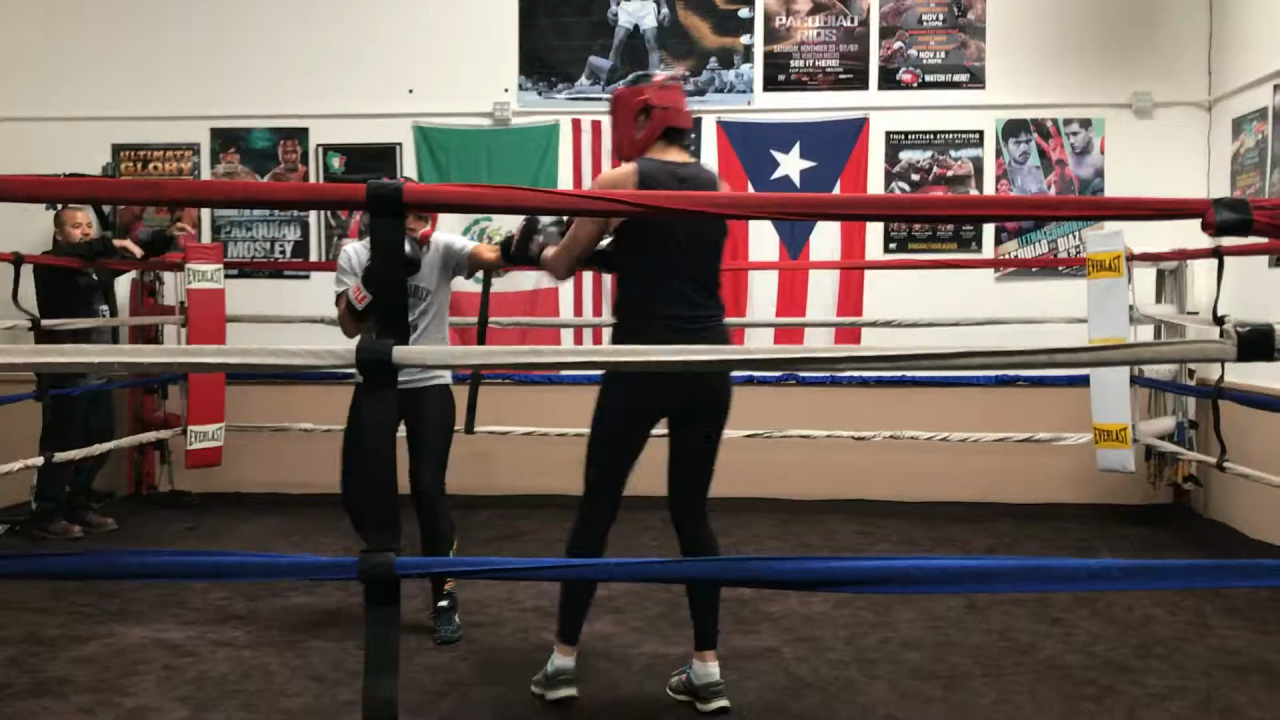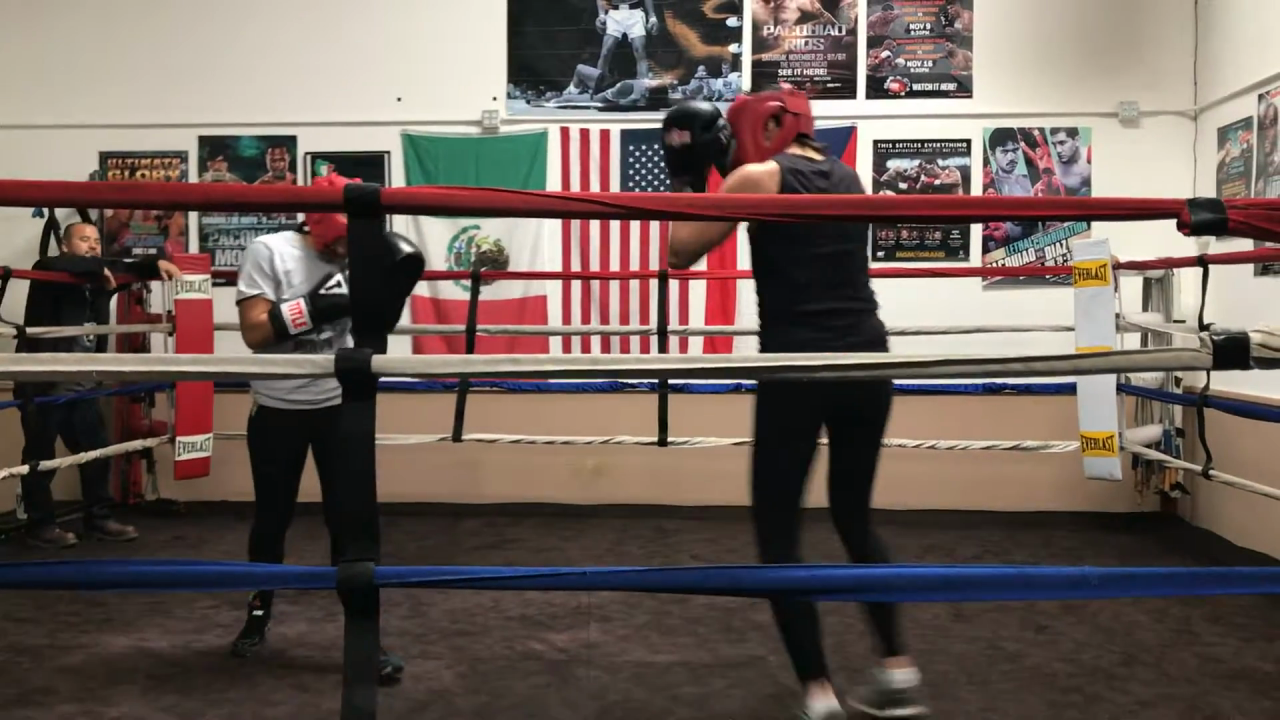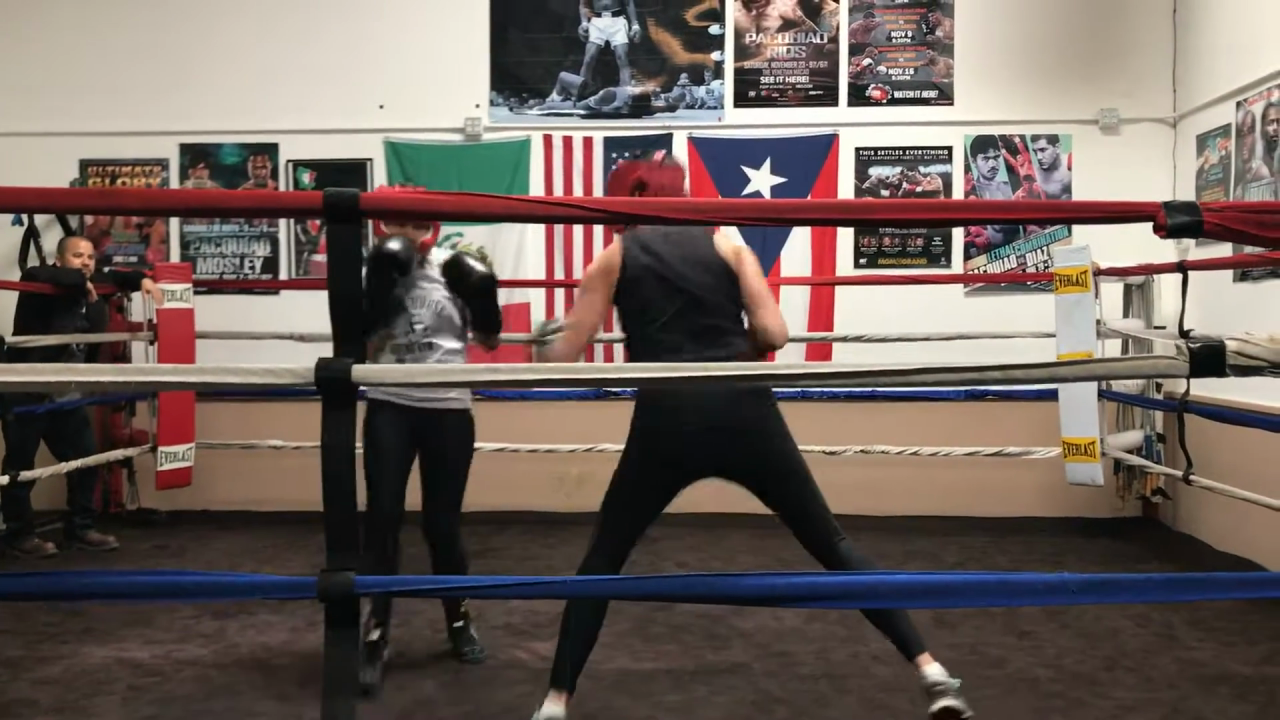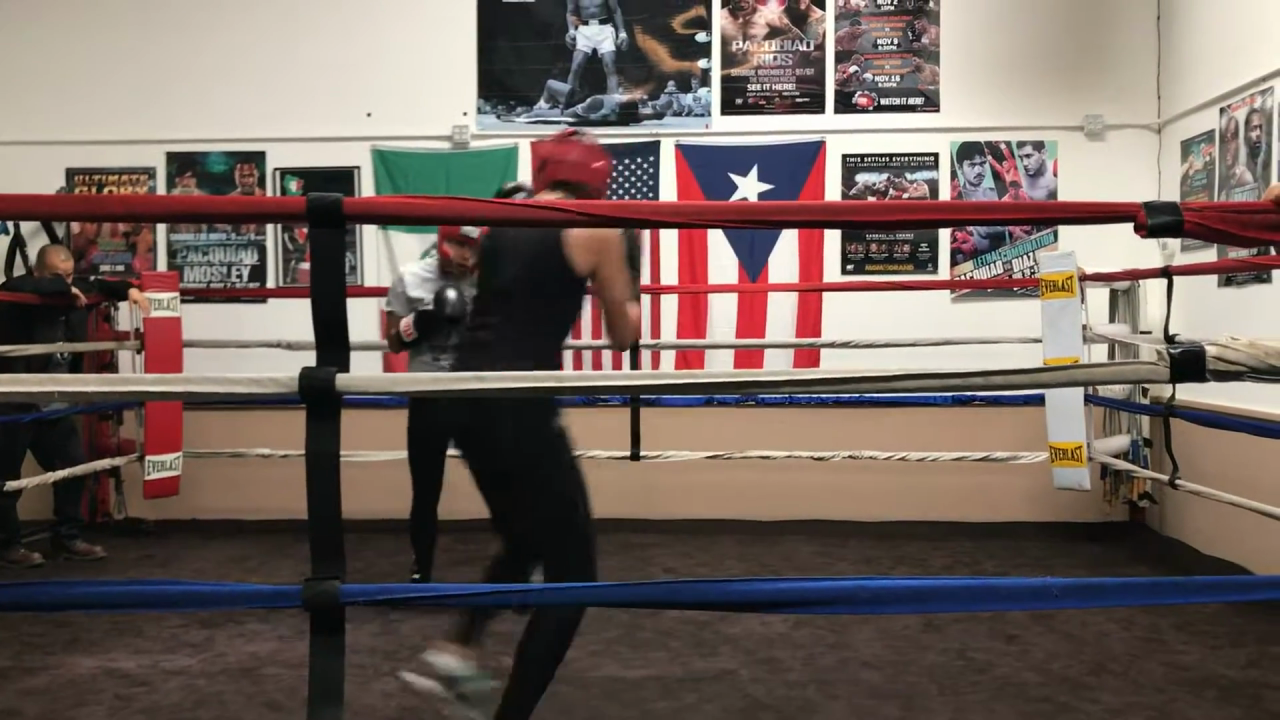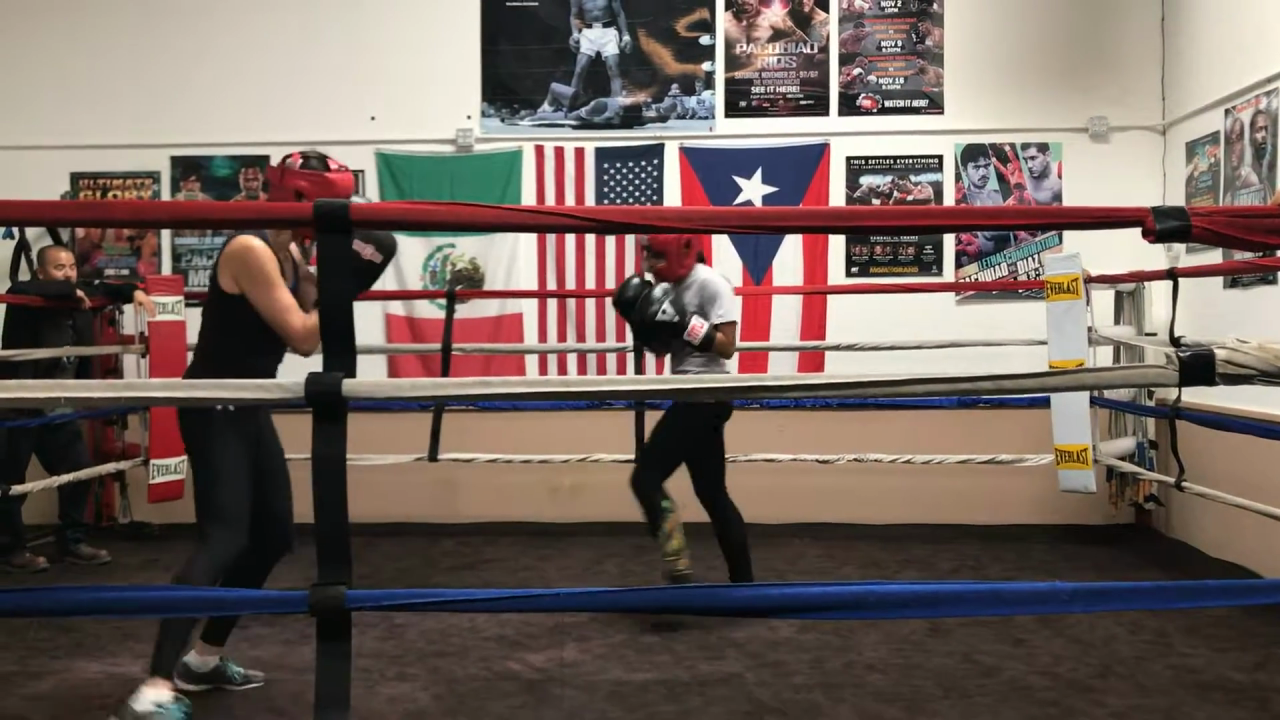
dt=1s
person 1, frame 1
left shoulder: (621, 181)
right shoulder: (715, 187)
left elbow: (562, 263)
left wrist: (540, 251)
left hip: (643, 365)
right hip: (707, 363)
left knee: (596, 510)
right knee: (692, 514)
left ankle: (563, 661)
person 1, frame 2
left shoulder: (757, 176)
right shoulder: (850, 180)
left elbow: (679, 253)
left wrist: (687, 179)
right hip: (866, 363)
left knee: (777, 533)
right knee: (855, 518)
person 1, frame 3
left shoulder: (614, 260)
right shoulder: (726, 247)
left elbow: (565, 356)
right elbow: (773, 336)
left wrist: (547, 341)
left hip: (667, 423)
right hip: (748, 413)
left knee: (603, 556)
right knee: (830, 545)
right ankle: (932, 672)
person 1, frame 4
left shoulder: (502, 220)
right shoulder: (598, 229)
right elbow: (623, 335)
right wrist: (625, 276)
left hip: (466, 397)
right hip: (518, 406)
left knee: (525, 540)
right knee: (573, 578)
left ankle: (454, 655)
person 1, frame 5
left shoulder: (287, 250)
right shoulder: (250, 250)
left elbow: (313, 309)
right elbow: (303, 337)
right wrist: (352, 278)
left hip: (248, 407)
right hip: (218, 405)
left knee: (273, 537)
right knee: (224, 539)
left ankle: (203, 658)
person 2, frame 1
left shoulder: (442, 248)
right shoulder: (353, 255)
left elbow: (490, 257)
right elbow: (350, 325)
left hip: (429, 386)
left knee: (428, 489)
right knee: (357, 488)
left ankle: (444, 597)
person 2, frame 2
right shoulder: (270, 251)
right elbow: (255, 333)
right wrist: (317, 307)
left hip: (339, 406)
right hip: (277, 408)
left knee: (350, 519)
right knee: (272, 518)
right ankle: (259, 613)
person 2, frame 3
left shoulder: (452, 272)
right shoulder: (367, 281)
left elbow: (489, 341)
right elbow: (364, 352)
left wrist: (484, 299)
right wrist: (378, 293)
left hip: (450, 409)
right hip: (389, 409)
left knee: (443, 526)
right knee: (382, 516)
left ankle: (458, 622)
right ankle: (375, 636)
person 2, frame 4
right shoulder: (410, 277)
right elbow: (393, 341)
right wrist: (422, 322)
right hip: (428, 397)
right knee: (426, 489)
right ankle: (421, 576)
person 2, frame 5
left shoulder: (709, 282)
right shoulder: (666, 289)
left elbow: (727, 345)
right elbow: (657, 347)
left wrist: (681, 324)
right wrist: (637, 316)
left hip: (703, 399)
right hip: (696, 401)
left knee: (646, 478)
right knee: (712, 492)
left ankle: (678, 574)
right ankle: (743, 585)
person 3, frame 1
left shoulder: (101, 263)
right shoulder: (50, 263)
left elbow: (136, 253)
right elbow: (73, 256)
left wrist: (166, 235)
right wrist: (110, 245)
left hip: (98, 371)
right hip: (64, 372)
left knee: (98, 441)
right knee: (60, 444)
left ankle: (79, 507)
right ankle: (45, 516)
person 3, frame 2
left shoulder: (99, 277)
right shoulder: (48, 274)
left elbow: (128, 270)
right elbow: (53, 265)
left wrist: (157, 263)
right wrist: (96, 267)
left hip: (82, 385)
right hip: (43, 384)
left knee: (97, 451)
right knee: (41, 456)
left ankle: (99, 518)
right ankle: (40, 525)
person 3, frame 3
left shoulder: (94, 285)
right shoulder: (39, 283)
left elbow: (115, 278)
right elbow: (34, 275)
left wrist: (142, 279)
right wrist: (79, 280)
left hip: (68, 396)
left knee: (85, 460)
left ankle: (80, 528)
person 3, frame 4
left shoulder: (74, 292)
left elbow: (98, 286)
left wrist: (128, 289)
right wrist: (62, 288)
left hip: (55, 404)
left knee: (73, 468)
left ankle: (67, 538)
person 3, frame 5
left shoulder: (79, 295)
left elbow: (104, 289)
left wrist: (134, 291)
right wrist: (69, 293)
left hip: (61, 408)
left knee: (78, 472)
left ankle: (72, 542)
